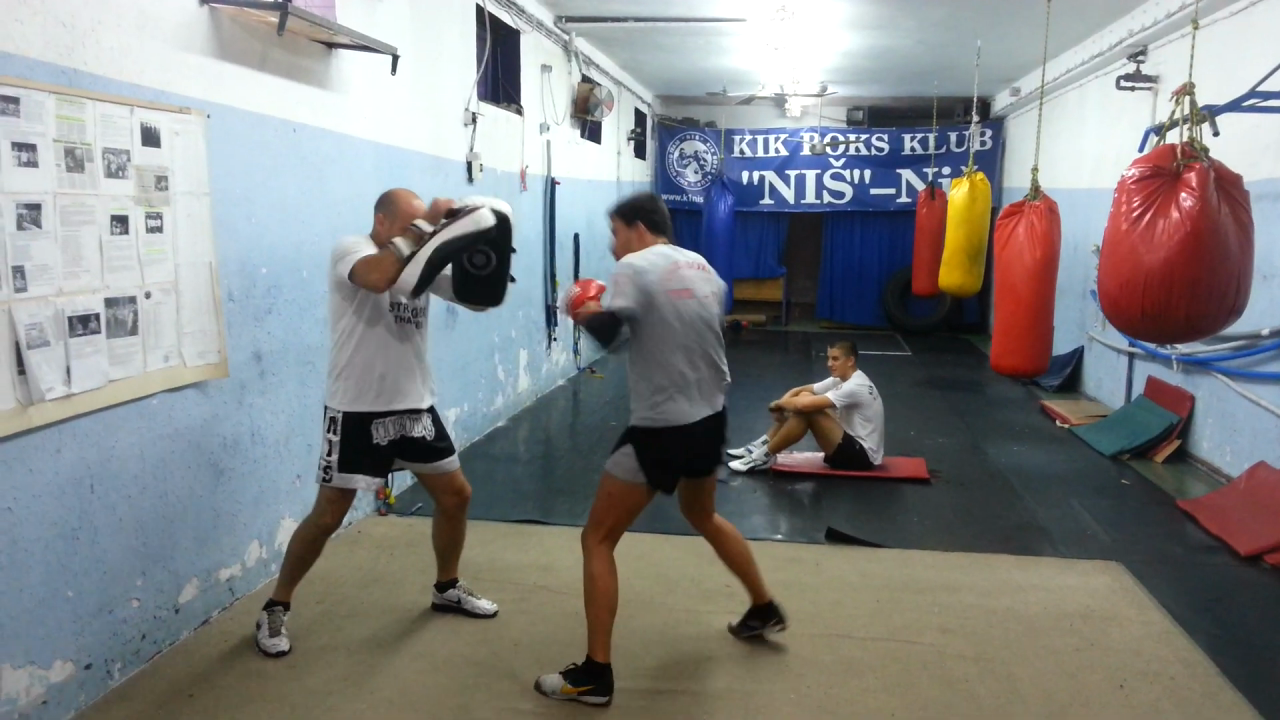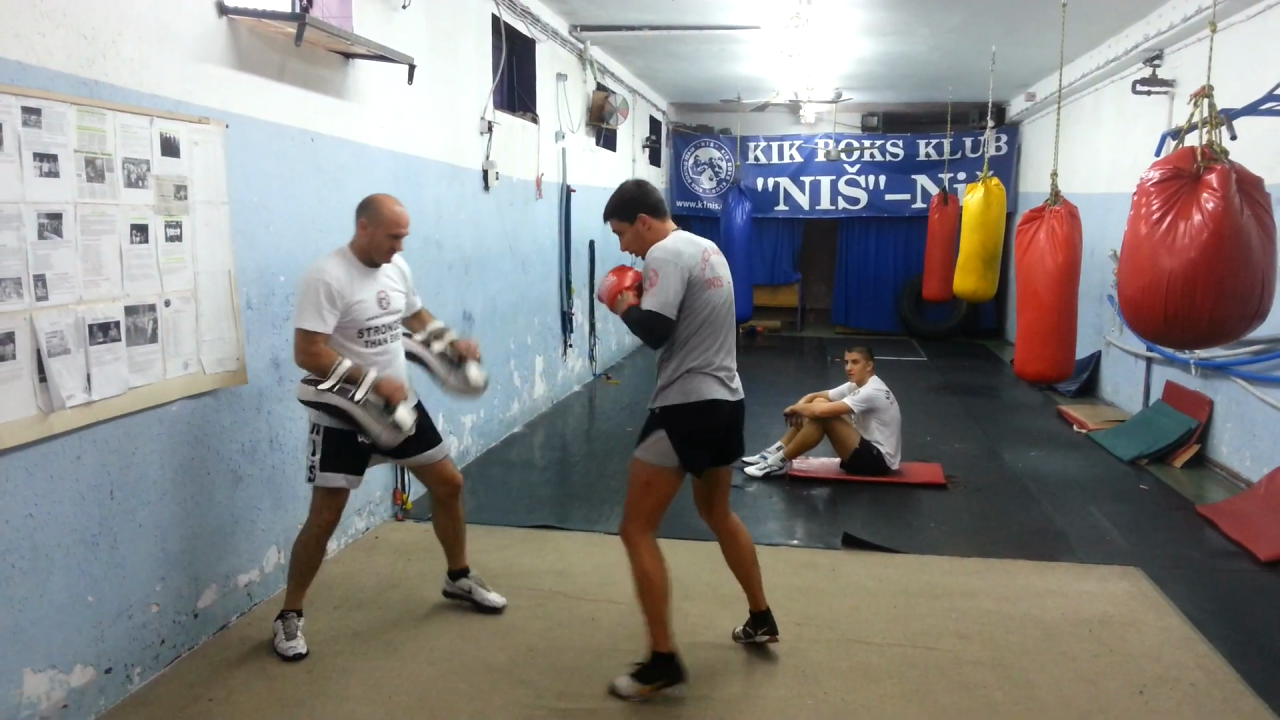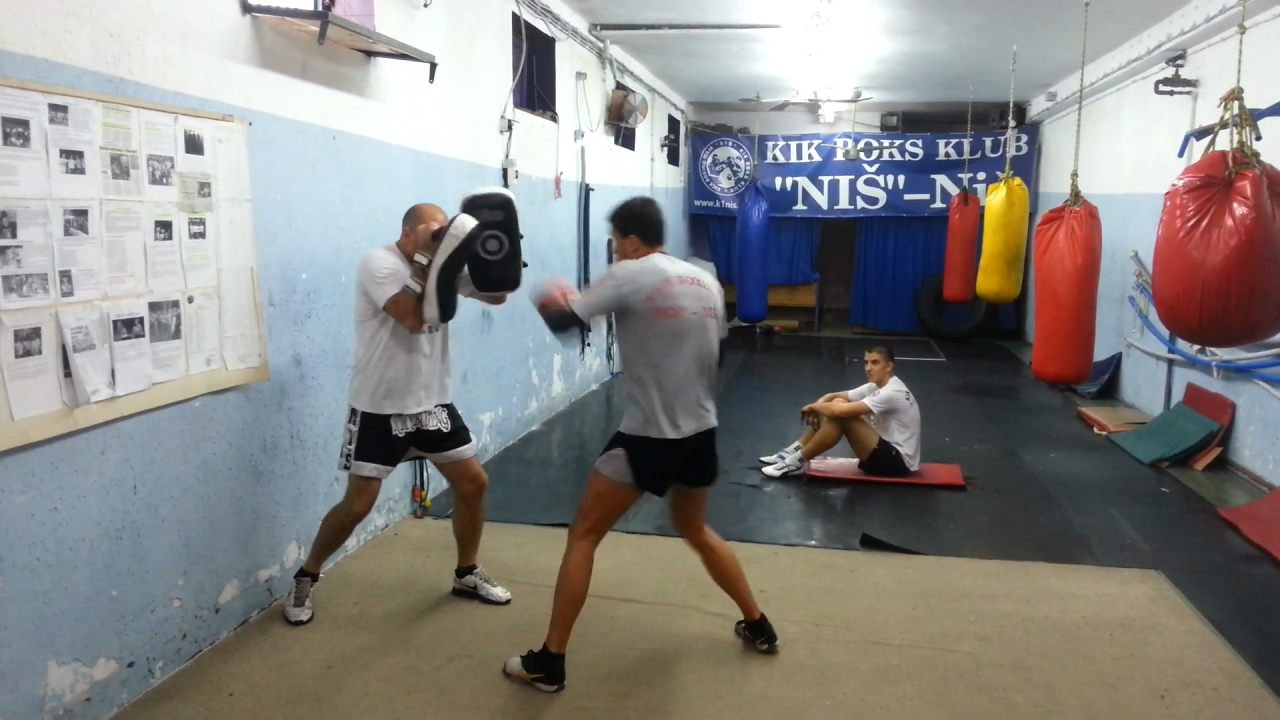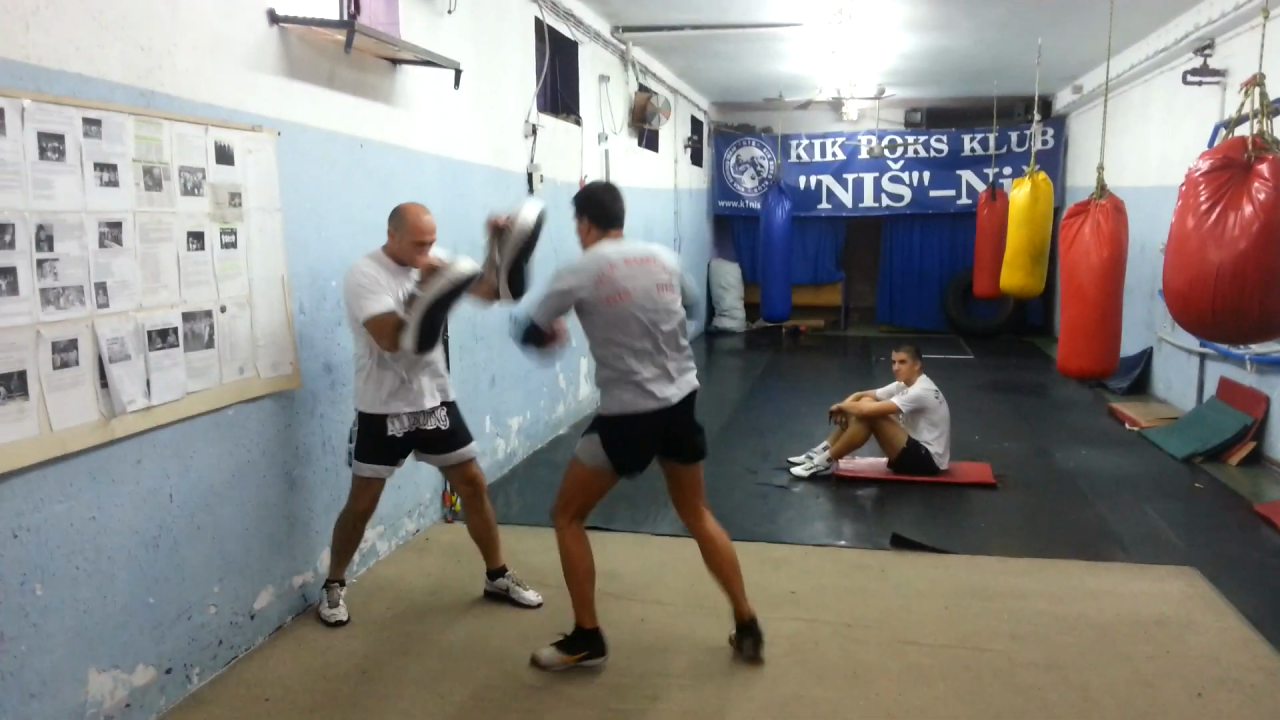
dt=1s
person 1, frame 1
left shoulder: (635, 269)
right shoulder: (705, 269)
left elbow: (607, 331)
left wrist: (590, 310)
left hip: (662, 427)
right hip: (709, 418)
left knee: (597, 539)
right knee: (705, 518)
left ankle: (594, 675)
right ankle: (764, 609)
person 1, frame 2
left shoulder: (665, 254)
right shoulder: (705, 248)
left elbow: (654, 331)
left wrist: (623, 304)
right wrist: (639, 298)
left hip: (685, 406)
right hip: (726, 400)
left knee: (636, 530)
right knee: (716, 510)
left ankle: (663, 663)
right ankle: (760, 619)
person 1, frame 3
left shoulder: (630, 277)
right shoulder: (707, 282)
left elbow: (567, 320)
left wrist: (553, 302)
left hip: (648, 436)
right hip: (699, 430)
left knee: (583, 536)
right knee: (697, 532)
left ankle: (550, 661)
right ankle: (758, 625)
person 1, frame 4
left shoulder: (576, 271)
right shoulder: (664, 257)
left elbow: (533, 336)
left wrist: (553, 331)
left hip: (625, 416)
right hip: (679, 403)
left knee: (567, 516)
right knee: (697, 517)
left ankle: (586, 637)
right ankle: (747, 627)
person 2, frame 1
right shoulder: (352, 249)
right elbow: (376, 278)
right wrist: (422, 229)
left hip: (415, 407)
right hip: (358, 411)
left knee: (456, 495)
right knee: (327, 516)
left ankle: (447, 588)
right ankle: (275, 608)
person 2, frame 2
left shoulder: (396, 268)
right shoulder: (324, 277)
left elbow: (415, 317)
right elbow: (308, 353)
left wrist: (452, 343)
right wrist: (371, 384)
left hip: (401, 407)
right hip: (342, 418)
left knee: (448, 484)
right knee: (324, 517)
left ankle: (460, 578)
right ankle: (290, 616)
person 2, frame 3
right shoulder: (379, 263)
left elbow: (496, 293)
right elbow: (411, 316)
right wrist: (428, 257)
left hip: (432, 402)
right hip: (378, 407)
left knee: (474, 483)
right knee: (358, 504)
left ankle: (467, 574)
right ankle: (306, 577)
person 2, frame 4
left shoulder: (433, 259)
right shoulder: (364, 274)
left elbow: (491, 293)
right elbow: (389, 339)
left wrist: (499, 246)
right wrist: (424, 285)
left hip: (434, 401)
right hip: (381, 408)
left knee: (473, 485)
right knee: (361, 504)
left ankle: (499, 578)
right ankle: (334, 585)
